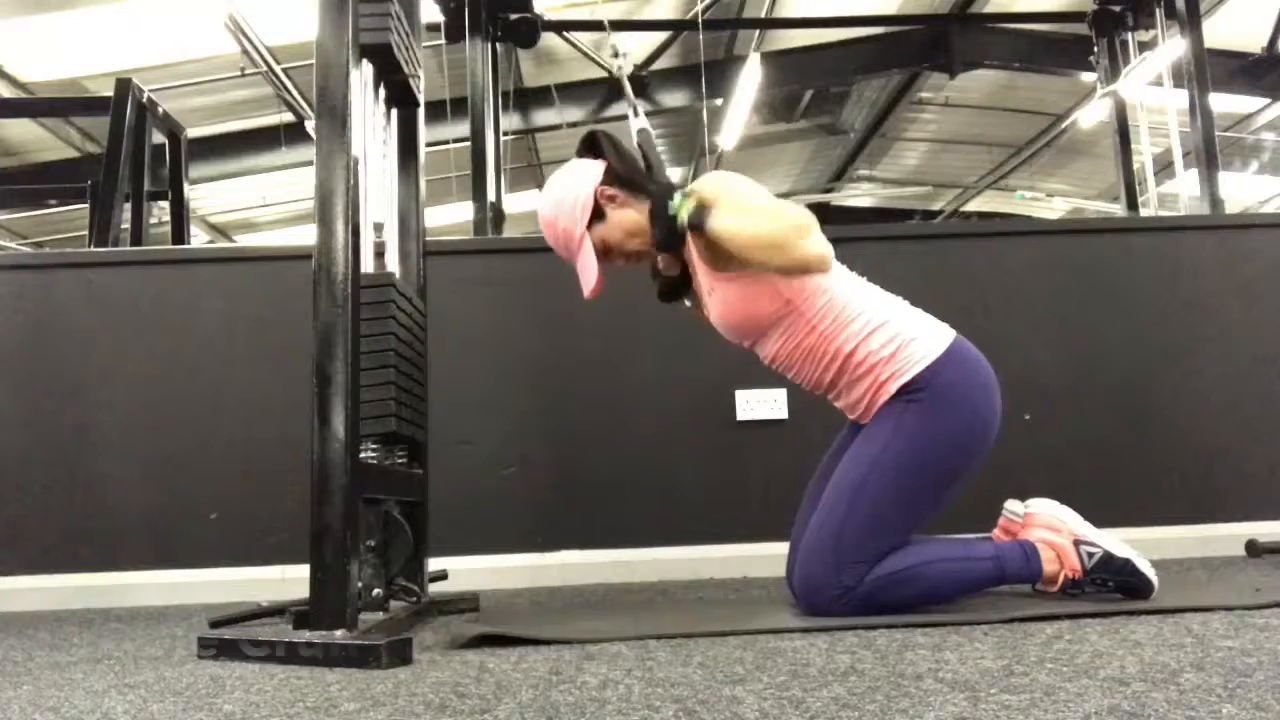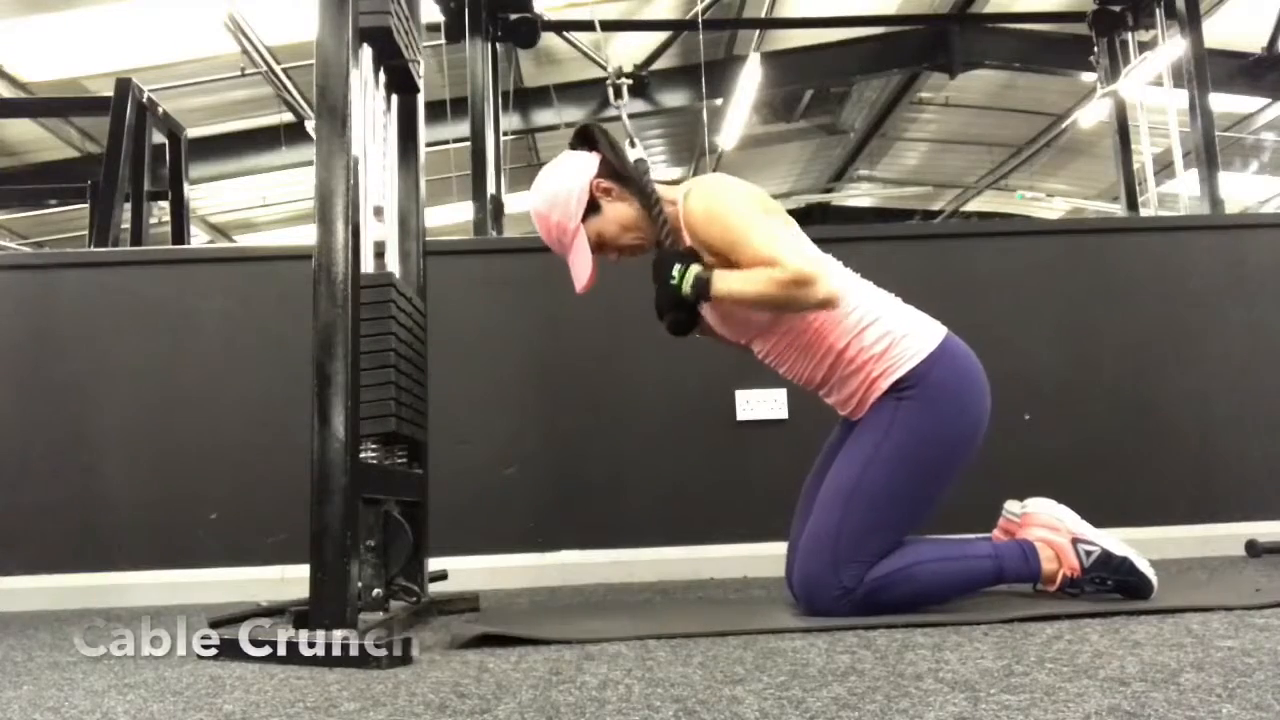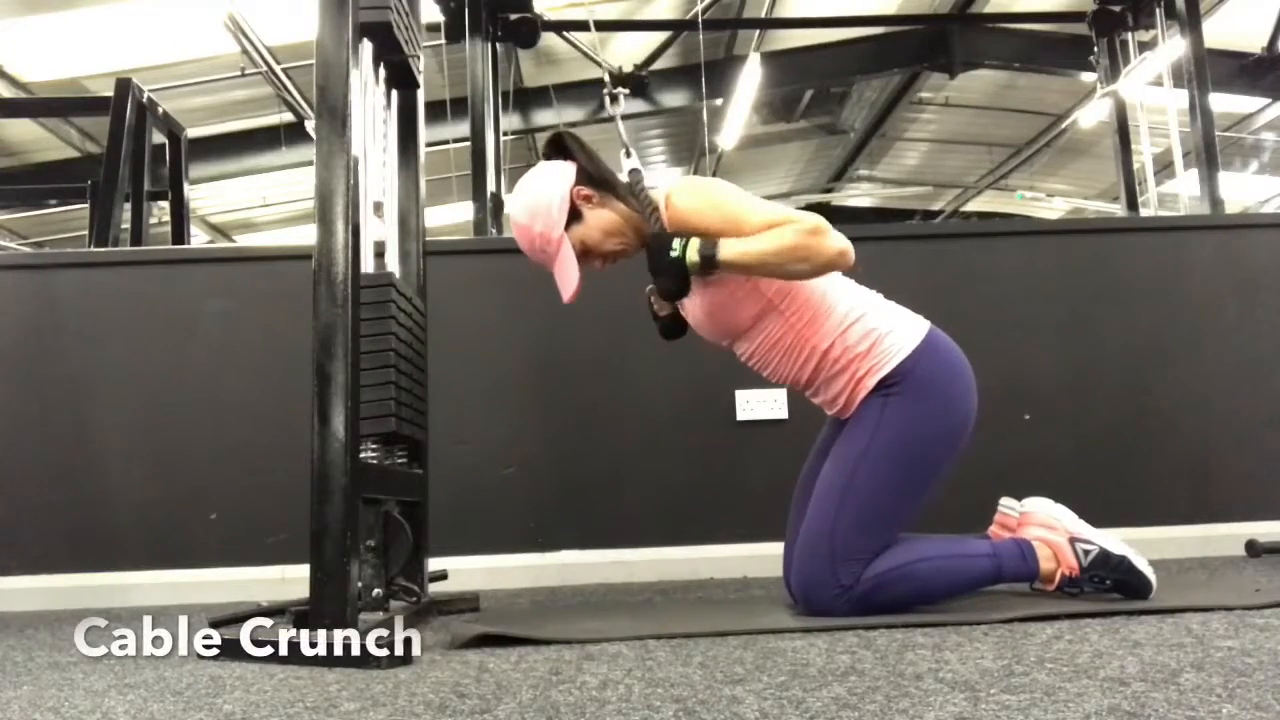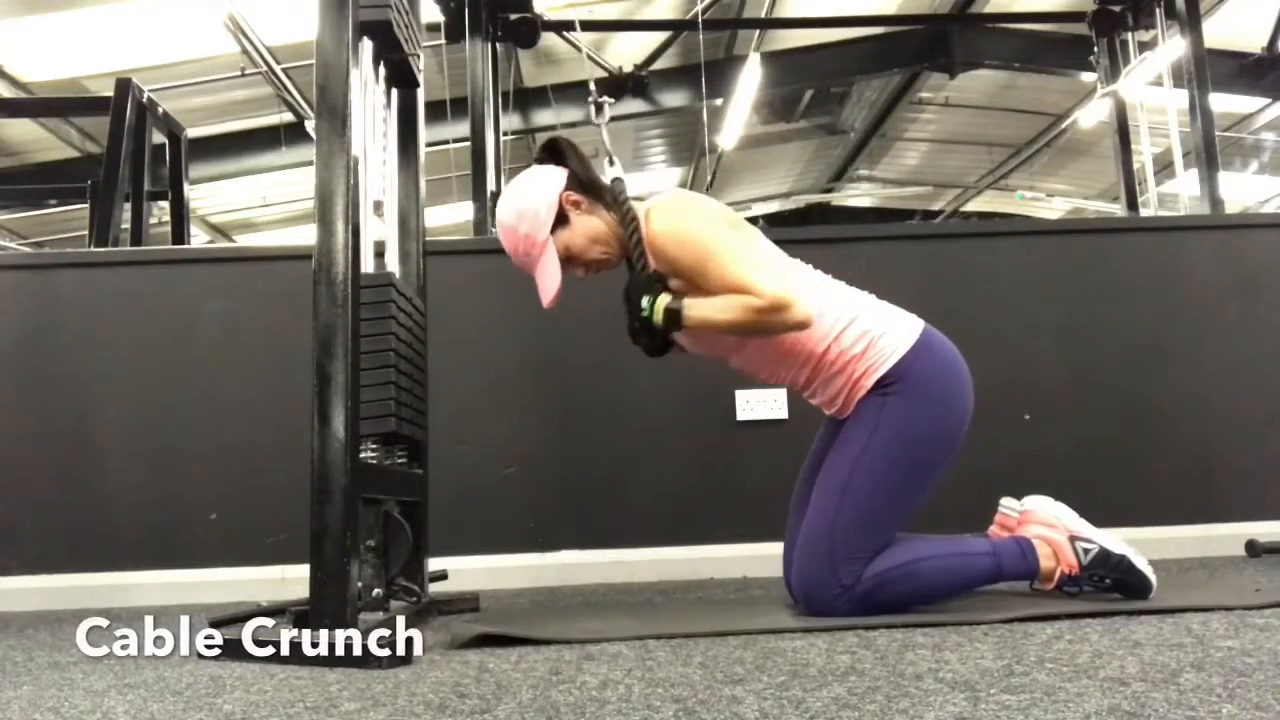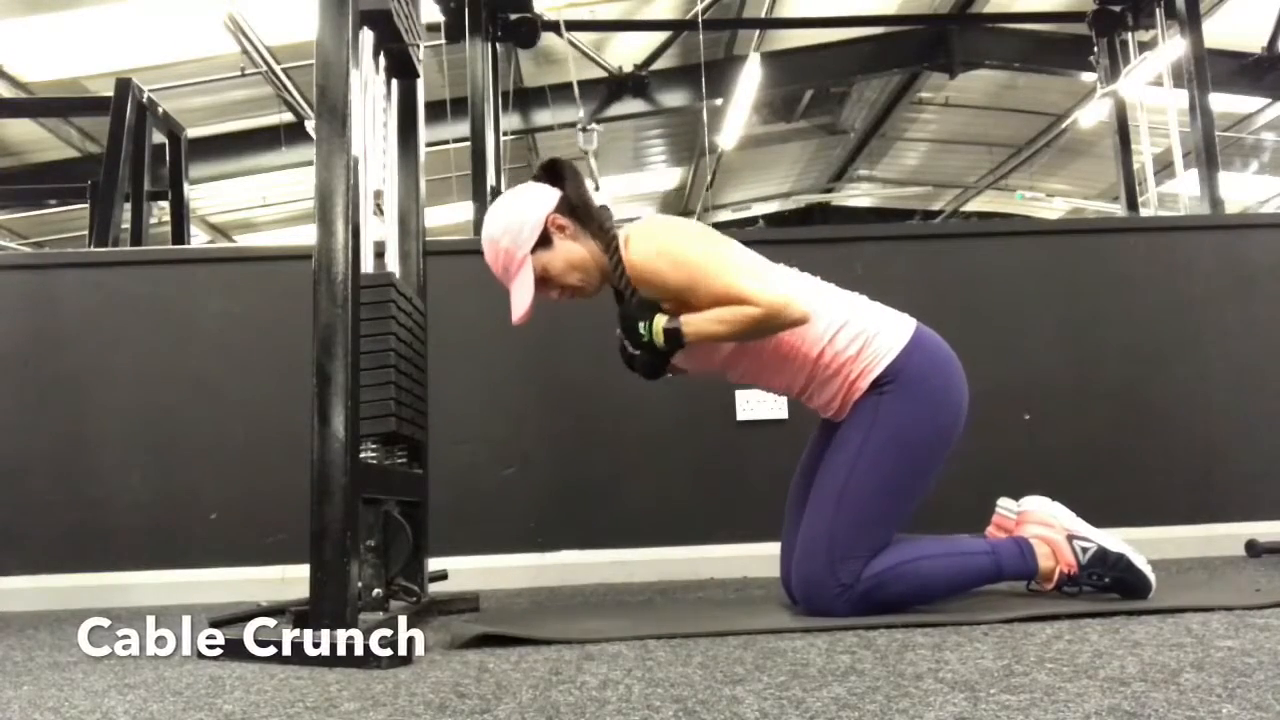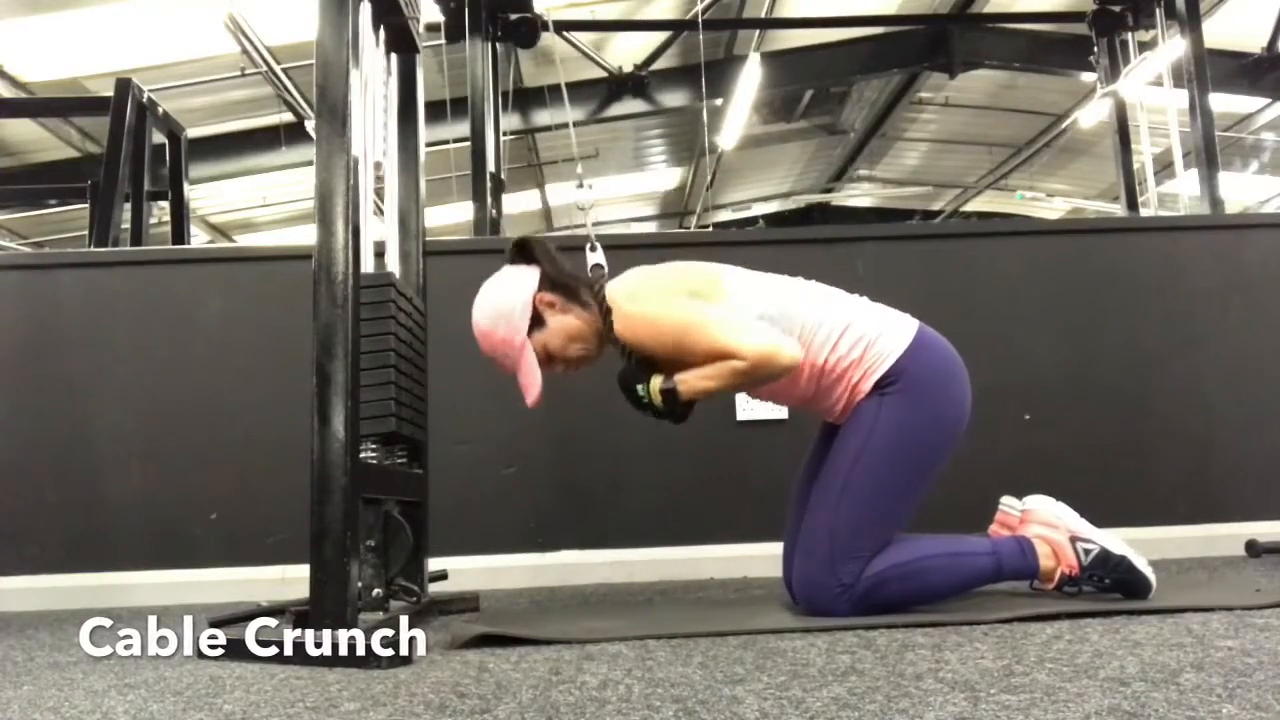
dt=0.4s
person 1, frame 1
left shoulder: (711, 197)
right shoulder: (690, 247)
left elbow: (810, 251)
left wrist: (697, 214)
right wrist: (686, 292)
left hip: (936, 388)
right hip: (902, 396)
left knee: (826, 587)
right knee: (812, 573)
left ankle: (1056, 556)
right ankle: (1016, 534)
person 1, frame 2
left shoulder: (707, 202)
right shoulder: (681, 242)
left elbow: (814, 288)
left wrist: (699, 283)
right wrist: (694, 315)
left hip: (926, 386)
right hip: (892, 394)
left knee: (827, 587)
right knee: (813, 573)
left ankle: (1055, 555)
right ankle: (1018, 532)
person 1, frame 3
left shoulder: (686, 205)
right shoulder: (670, 246)
left elbow: (829, 246)
left wrist: (705, 254)
right wrist: (678, 311)
left hip: (912, 380)
right hip: (876, 391)
left knee: (826, 587)
right knee: (810, 574)
left ankle: (1052, 555)
right ankle: (1012, 532)
person 1, frame 4
left shoulder: (669, 222)
right shoulder: (653, 258)
left elbow: (787, 307)
left wrist: (672, 309)
right wrist: (663, 330)
left hip: (909, 379)
right hip: (875, 389)
left knee: (827, 588)
right knee: (810, 575)
left ankle: (1052, 554)
right ankle: (1016, 530)
person 1, frame 5
left shoulder: (648, 251)
right shoulder: (639, 277)
left elbow: (785, 307)
left wrist: (670, 330)
right wrist: (664, 356)
left hip: (907, 379)
right hip: (873, 389)
left knee: (826, 587)
right knee: (807, 576)
left ankle: (1049, 553)
right ankle: (1012, 530)
person 1, frame 6
left shoulder: (634, 315)
right shoulder: (642, 300)
left elbow: (775, 354)
left wrist: (667, 390)
right wrist: (675, 388)
left hip: (910, 378)
right hip: (880, 385)
left knee: (827, 587)
right knee: (808, 576)
left ankle: (1053, 552)
right ankle: (1015, 529)
